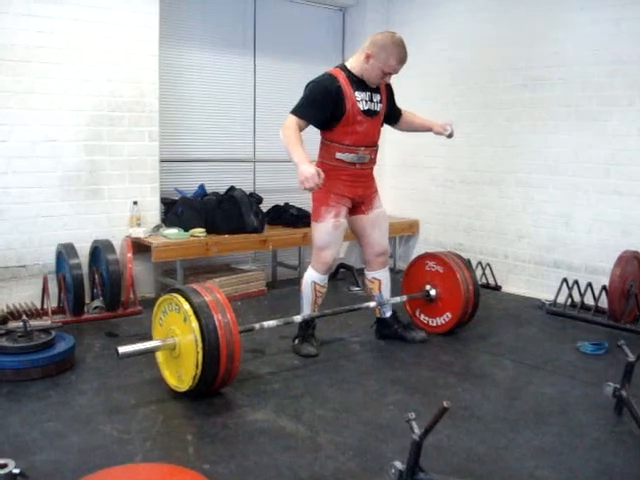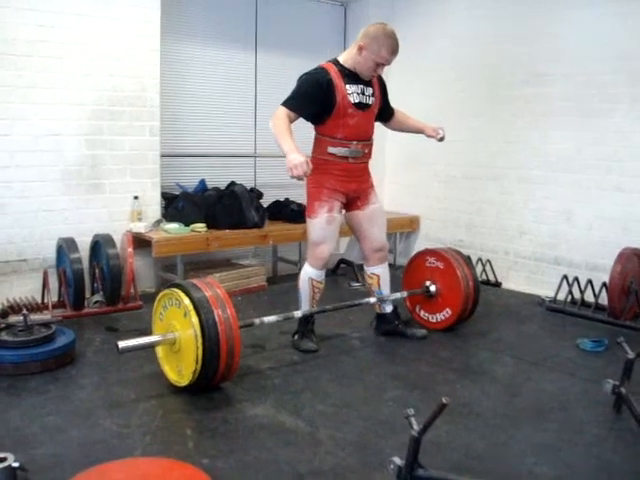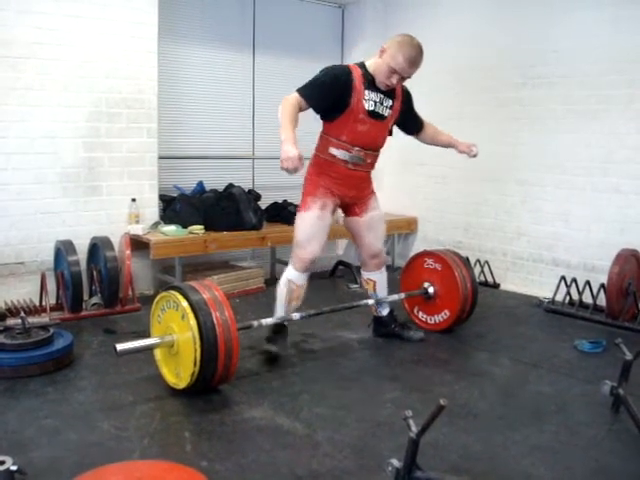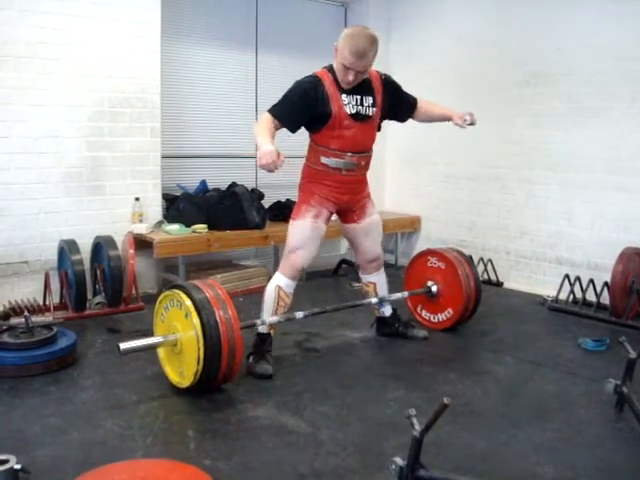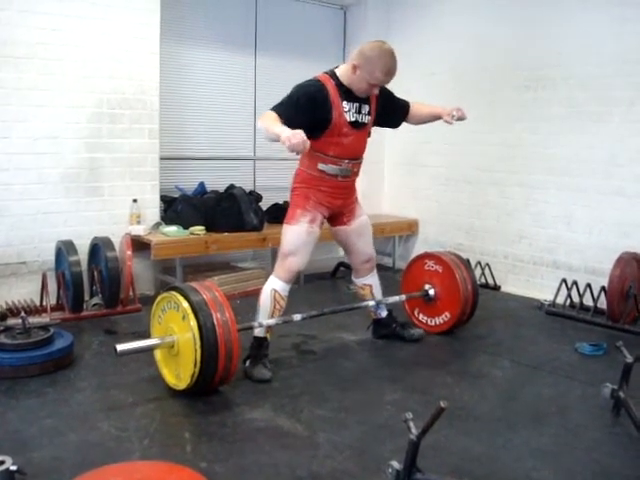
dt=1s
person 1, frame 1
left shoulder: (382, 88)
right shoulder: (328, 85)
left elbow: (397, 117)
right elbow: (290, 126)
left wrist: (432, 126)
right wrist: (303, 163)
left hip: (366, 185)
right hip: (332, 185)
left knee: (379, 253)
right knee: (324, 260)
left ankle: (387, 320)
right ankle: (305, 330)
person 1, frame 2
left shoulder: (375, 83)
right shoulder: (321, 79)
left elbow: (389, 116)
right elbow: (280, 117)
left wrist: (424, 128)
right wrist: (292, 152)
left hip: (362, 180)
right hip: (327, 180)
left knee: (378, 249)
right knee: (320, 255)
left ankle: (387, 317)
right ankle: (304, 325)
person 1, frame 3
left shoulder: (400, 96)
right shoulder: (339, 78)
left elbow: (419, 129)
right elbow: (291, 104)
left wrist: (456, 143)
right wrist: (288, 143)
left hip: (361, 186)
right hip: (324, 182)
left knee: (375, 256)
right knee: (304, 257)
left ankle: (384, 320)
right ankle: (277, 331)
person 1, frame 4
left shoulder: (382, 86)
right shoulder: (312, 87)
left elbow: (415, 108)
right elbow: (268, 120)
left wrist: (451, 114)
right wrist: (265, 144)
left hip: (357, 190)
right hip: (317, 189)
left knee: (372, 258)
right knee: (293, 264)
left ankle: (387, 320)
right ankle: (261, 344)
person 1, frame 5
left shoulder: (375, 95)
right shoulder: (315, 91)
left elbow: (408, 112)
right elbow: (266, 120)
left wrist: (441, 112)
right wrist: (285, 132)
left hip: (346, 195)
right hip: (311, 193)
left knee: (366, 260)
right knee: (288, 267)
left ankle: (383, 321)
right ankle: (257, 349)
